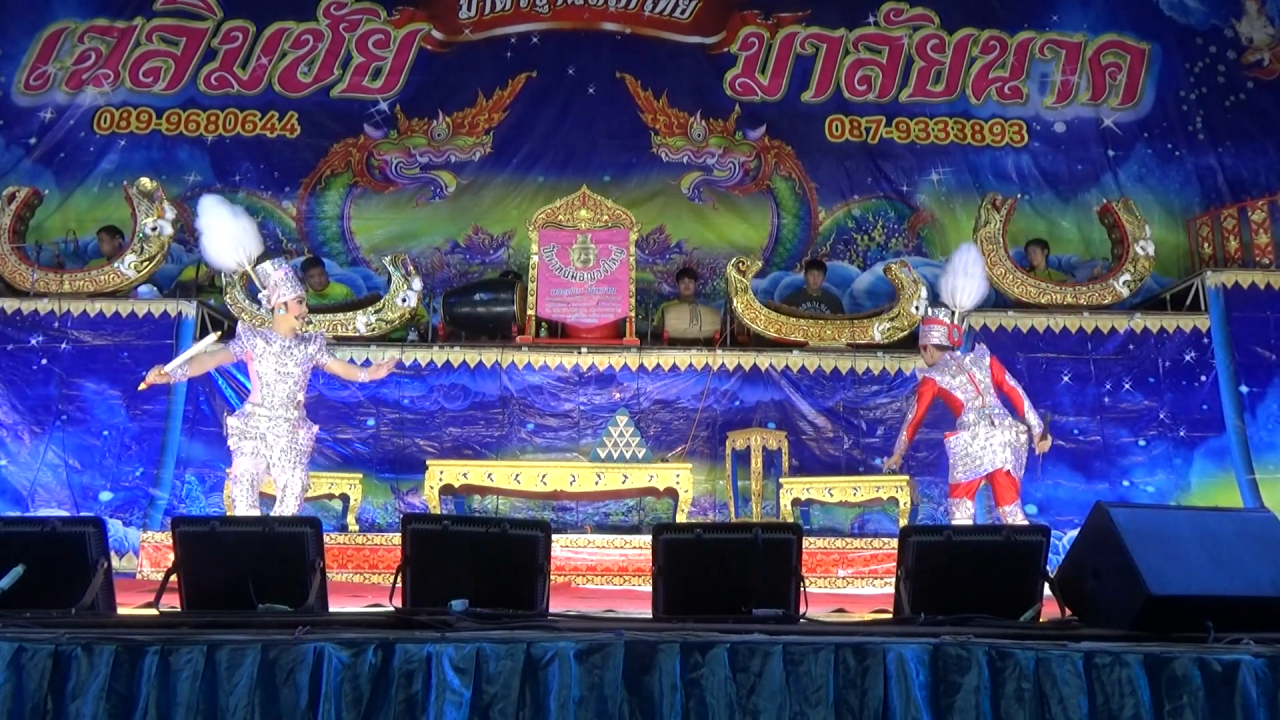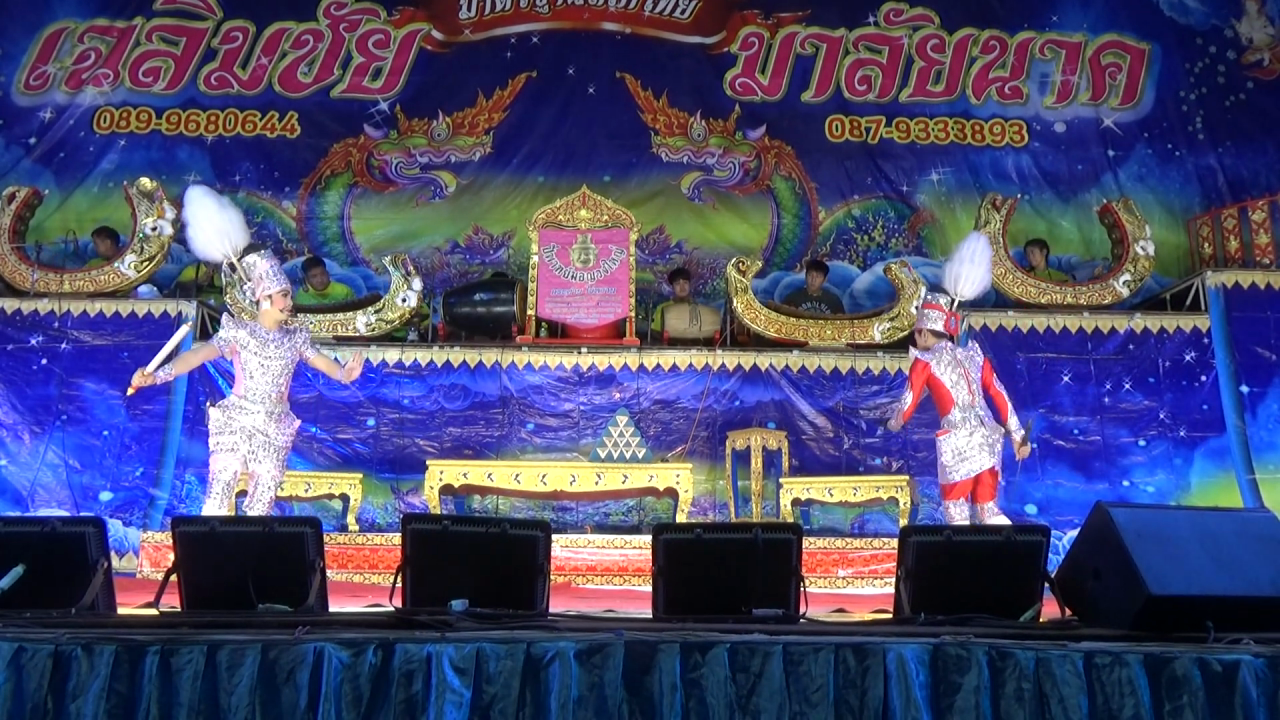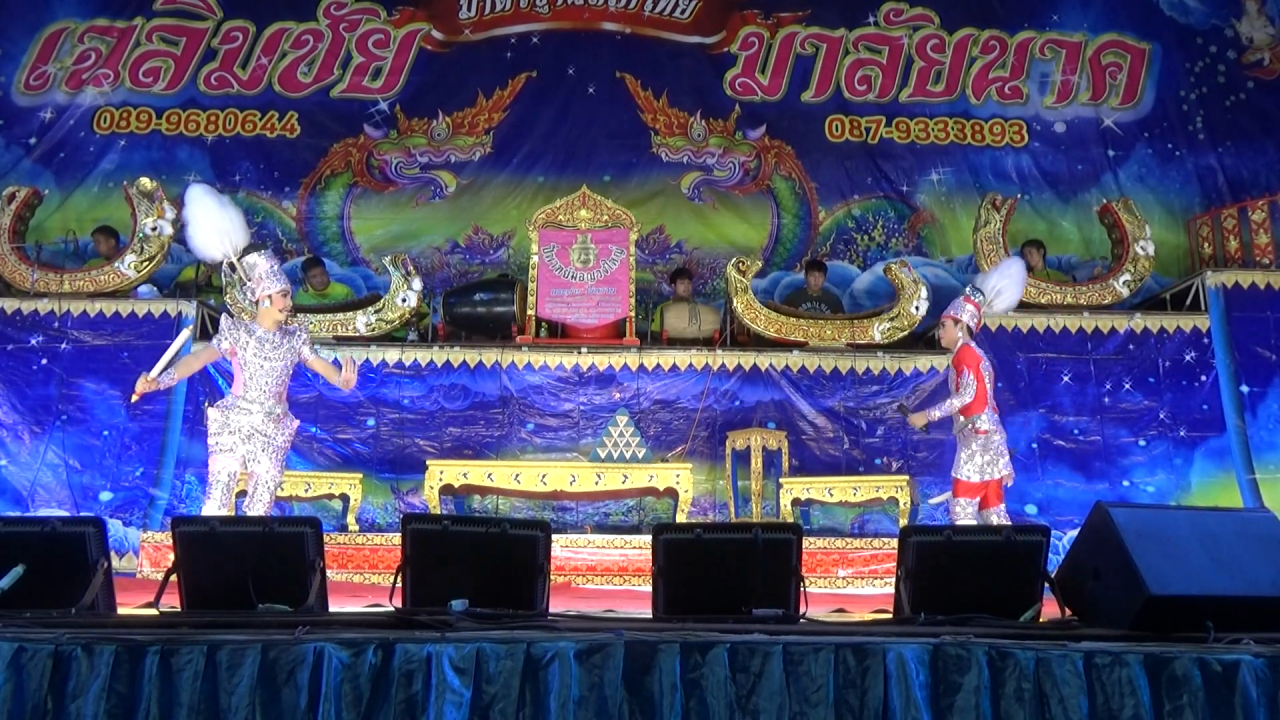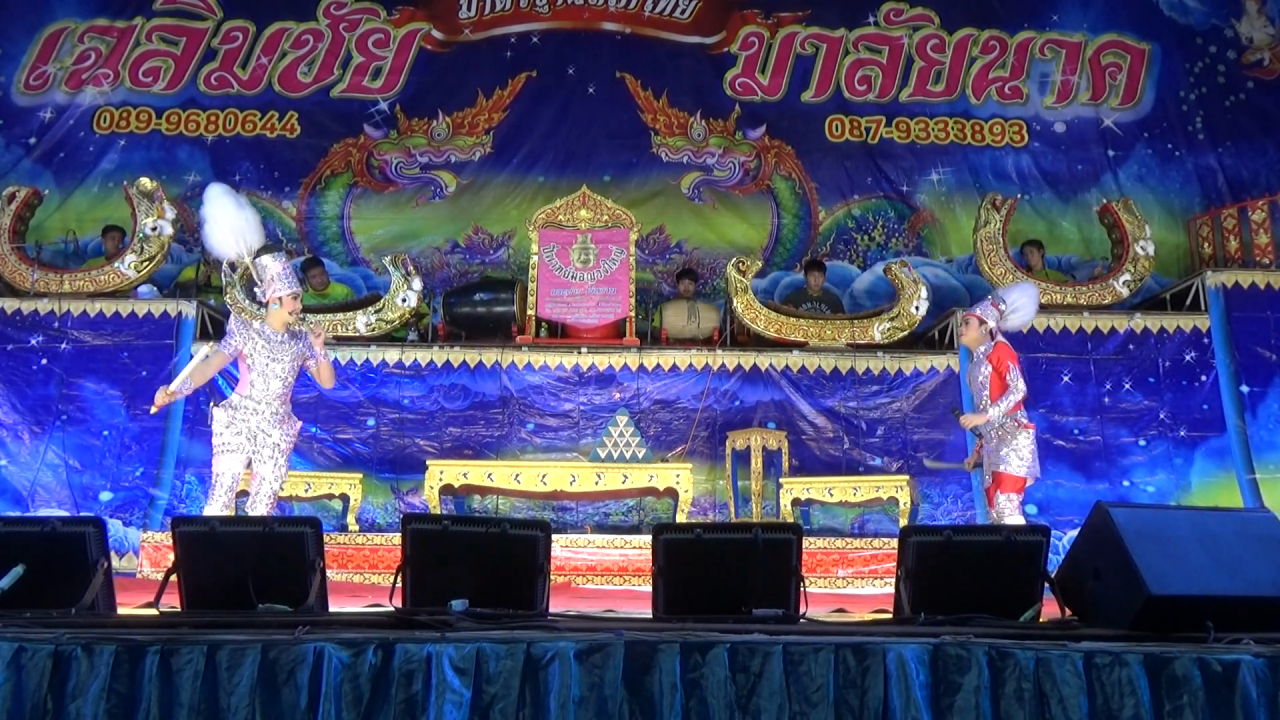
dt=0.7s
person 1, frame 1
left shoulder: (310, 345)
right shoulder: (254, 339)
left elbow: (339, 367)
right elbow: (213, 359)
left wrist: (367, 374)
right wrist: (172, 375)
left hip: (292, 435)
right hip: (254, 428)
left knee: (290, 505)
right knee: (245, 503)
person 1, frame 2
left shoulder: (296, 337)
right shoulder: (238, 331)
left elbow: (322, 361)
right elbow: (199, 354)
left wrist: (344, 374)
right wrist: (156, 376)
left hip: (274, 431)
right hip: (235, 424)
left knee: (261, 502)
right knee: (218, 495)
person 1, frame 3
left shoulder: (294, 337)
right shoulder: (238, 331)
left elbow: (320, 364)
right elbow: (200, 357)
left wrist: (342, 380)
right wrist: (159, 381)
left hip: (273, 430)
right hip: (234, 422)
left knee: (262, 501)
right knee: (219, 495)
person 1, frame 4
left shoulder: (302, 340)
right shoulder: (245, 331)
left elbow: (327, 382)
right elbow: (211, 365)
left wrist: (320, 351)
right wrist: (175, 391)
left hip: (277, 430)
right hip: (238, 423)
left knee: (264, 502)
right knee: (221, 495)
person 2, frame 1
left shoulder: (932, 377)
right shoulder: (984, 358)
left elbow: (914, 417)
right elbow: (1015, 390)
left wrist: (897, 454)
right wrist: (1037, 428)
left hip: (972, 440)
right hip: (1005, 437)
left knee: (960, 512)
right knee: (1011, 510)
person 2, frame 2
left shoulder: (924, 361)
right shoulder: (974, 354)
left elbow: (908, 405)
right elbow: (999, 395)
left wrist: (894, 423)
right wrist: (1017, 434)
left hip: (958, 441)
right hip: (986, 437)
left knee: (956, 516)
right knee: (987, 509)
person 2, frame 3
left shoulder: (965, 351)
right shoulder: (973, 355)
left elbow: (967, 394)
left wrist: (927, 415)
left hip: (979, 440)
right hip: (986, 442)
left knee: (963, 511)
right knee: (993, 514)
person 2, frame 4
left shoulder: (999, 349)
right shoulder: (975, 364)
left elbow: (1019, 390)
left wrist: (984, 416)
right wrist: (978, 451)
left hip: (1013, 439)
right hip: (994, 444)
left knee: (1007, 506)
right knee: (996, 512)
